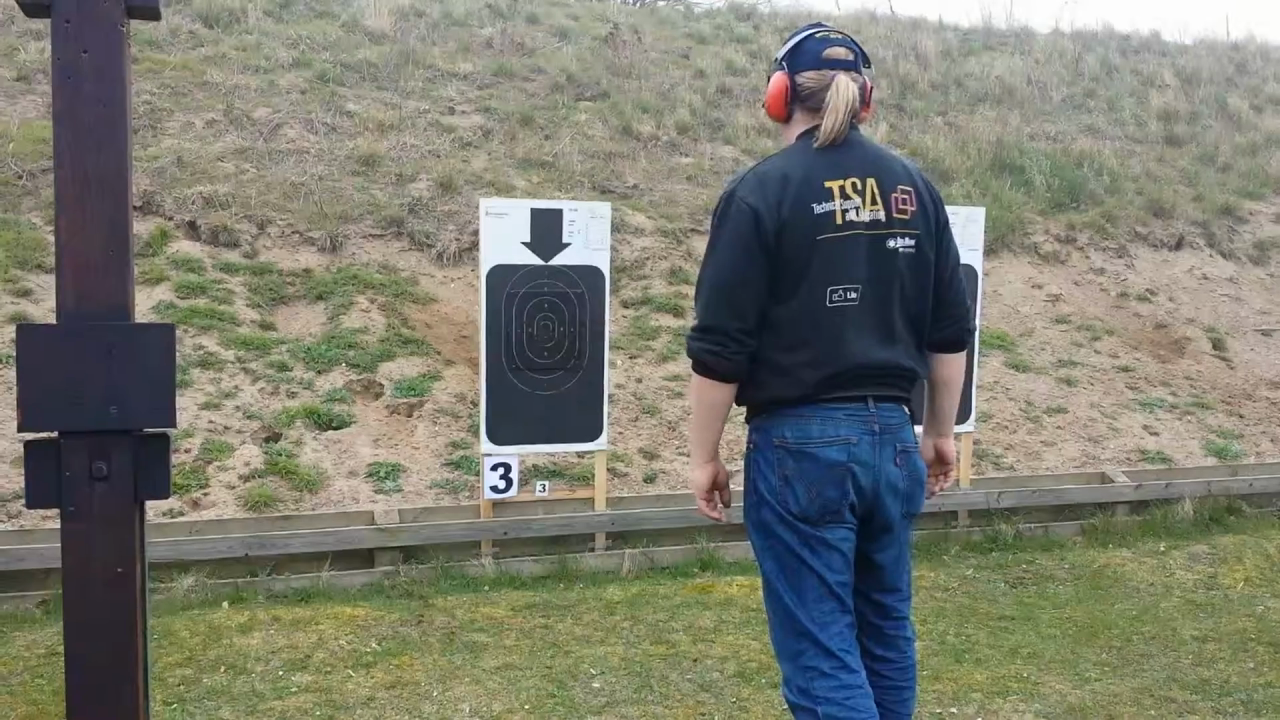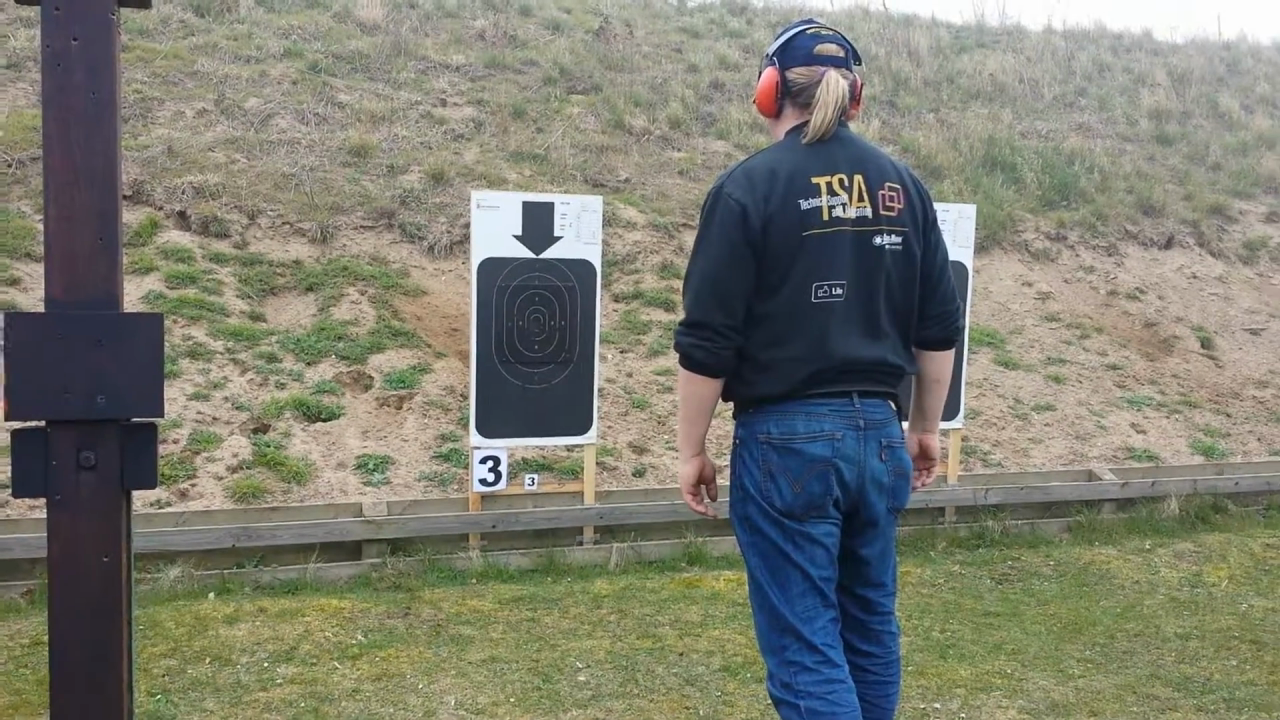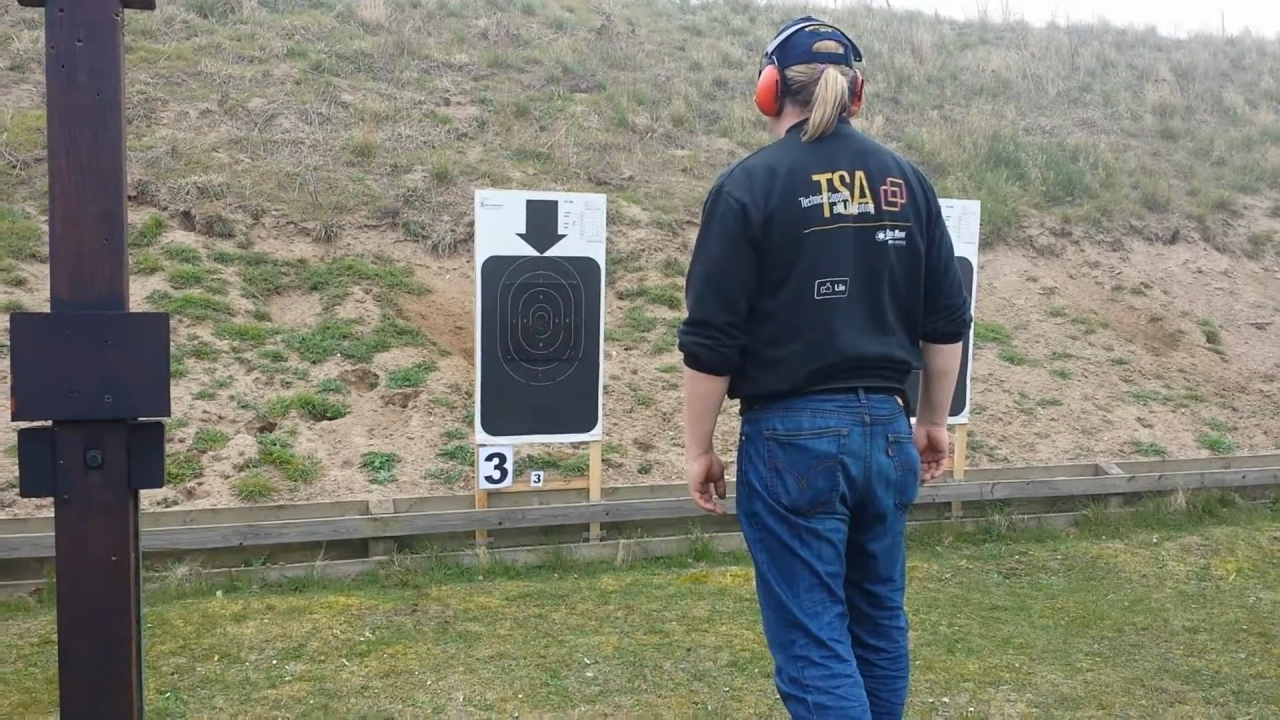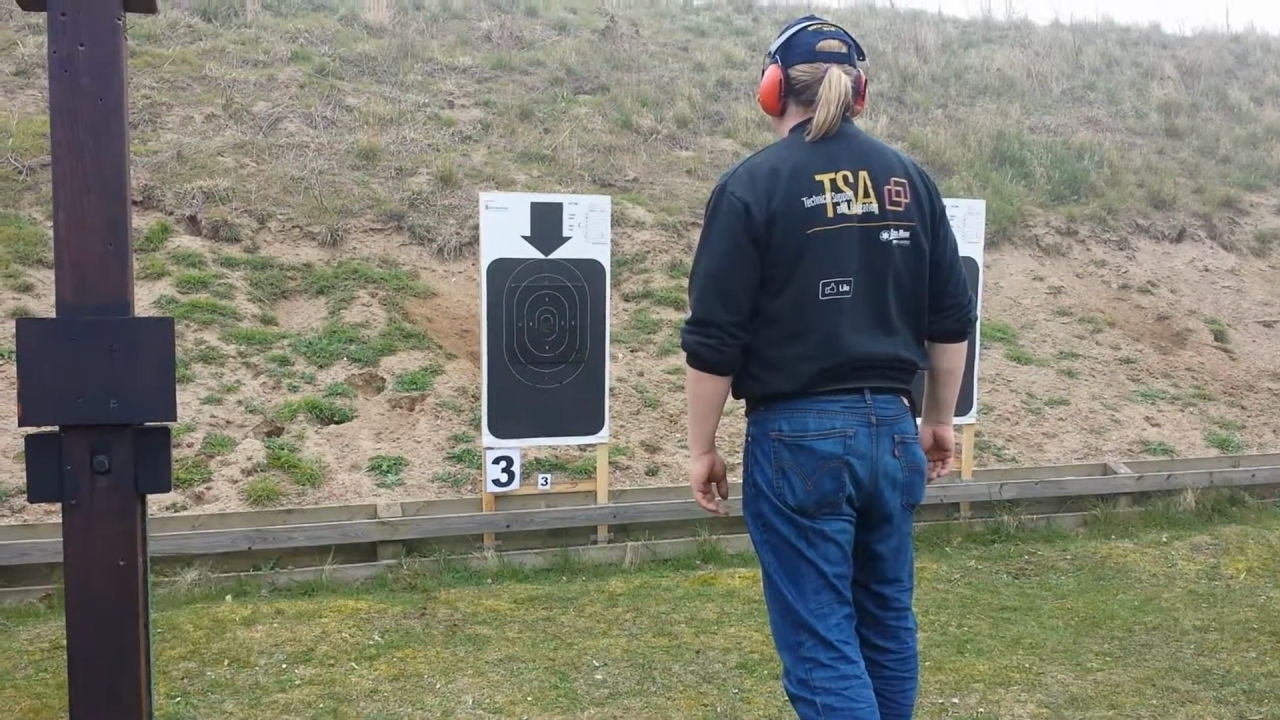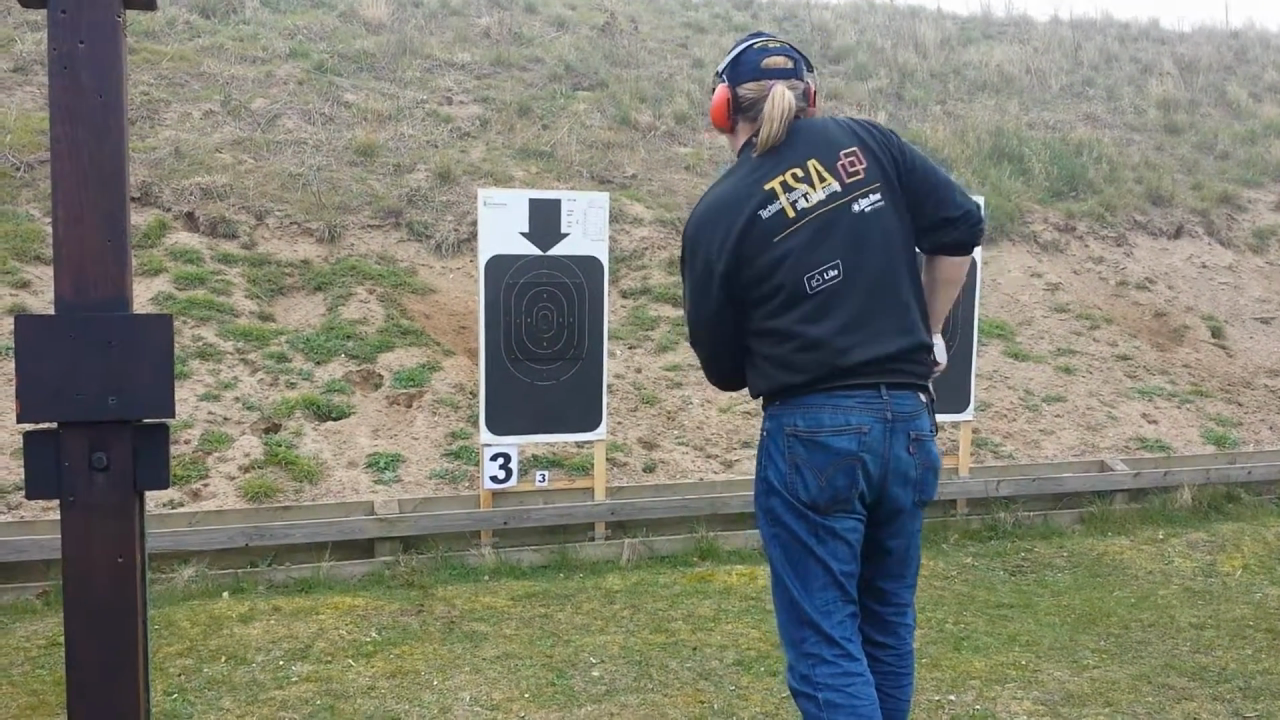
dt=0.7s
person 1, frame 1
left shoulder: (760, 191)
right shoulder: (914, 188)
left elbow: (720, 347)
right elbow: (950, 331)
left wrist: (704, 455)
right wrist: (940, 432)
left hip: (801, 445)
right hip: (891, 438)
left knee: (820, 649)
right knee: (886, 628)
person 1, frame 2
left shoulder: (749, 186)
right shoulder: (901, 185)
left elbow: (707, 341)
right elbow: (939, 327)
left wrist: (691, 449)
right wrist: (923, 427)
left hip: (786, 439)
right hip: (876, 434)
left knee: (803, 645)
right knee: (870, 623)
person 1, frame 3
left shoulder: (749, 185)
right shoulder: (905, 180)
left elbow: (710, 340)
right elbow: (946, 321)
left wrist: (698, 446)
right wrist: (933, 419)
left hip: (792, 436)
right hip: (884, 430)
left knee: (811, 641)
right knee: (878, 619)
person 1, frame 4
left shoulder: (752, 184)
right shoulder: (908, 179)
left elbow: (713, 339)
right elbow: (953, 321)
left wrist: (701, 447)
right wrist: (938, 417)
left hip: (798, 438)
right hip: (892, 431)
left knee: (820, 643)
right knee: (886, 622)
person 1, frame 5
left shoulder: (717, 213)
right shoulder: (868, 143)
left elbow: (722, 366)
right elbow: (960, 228)
right wrist: (923, 331)
left hip: (811, 436)
right hip: (906, 424)
left knee: (823, 640)
right knee: (887, 623)
